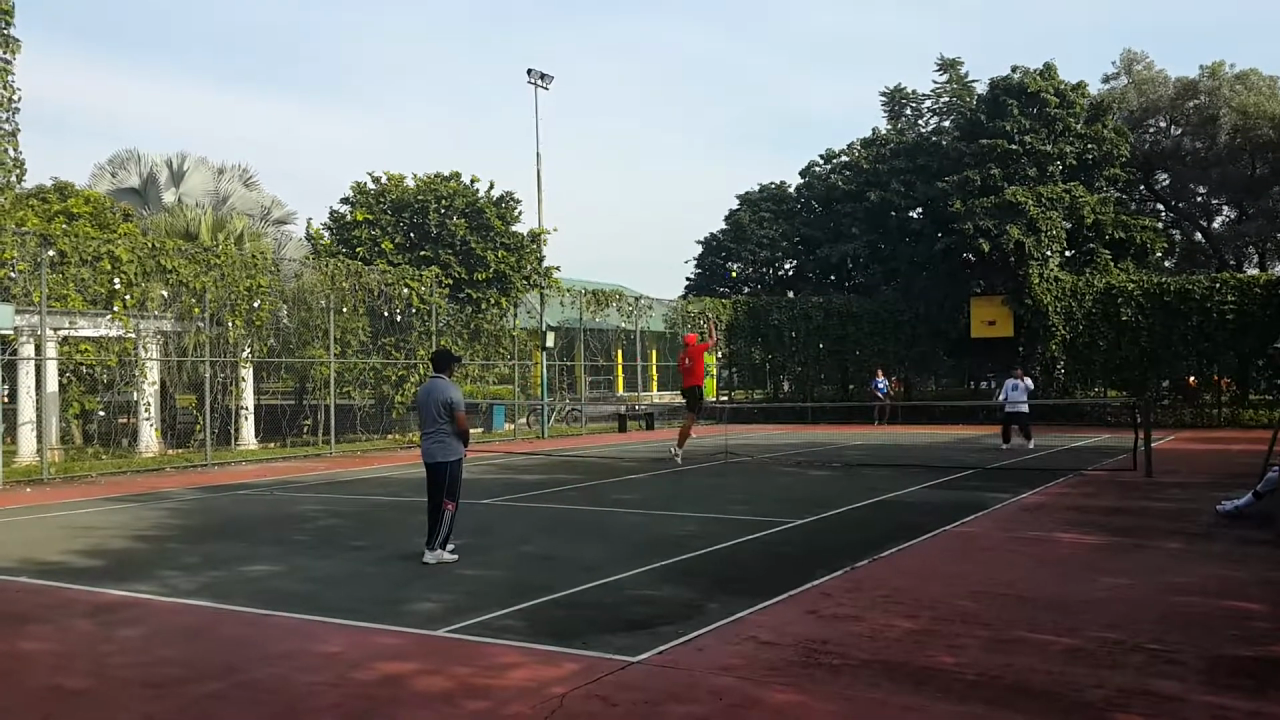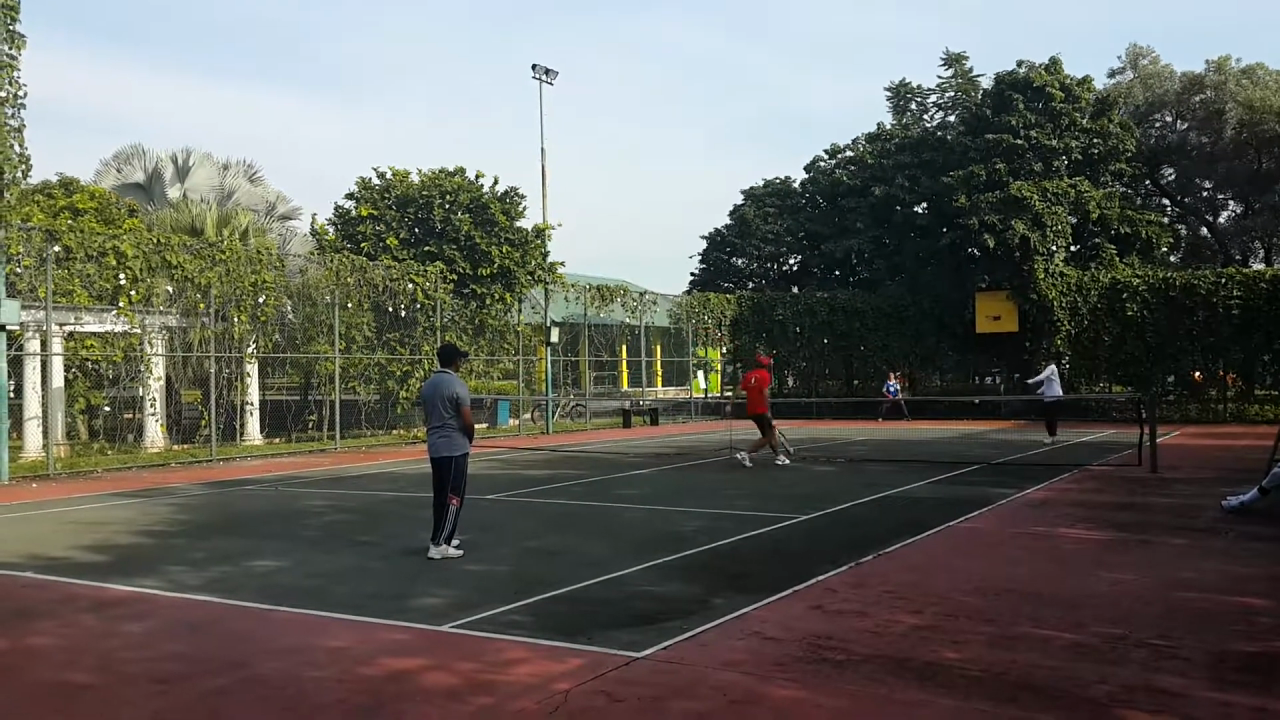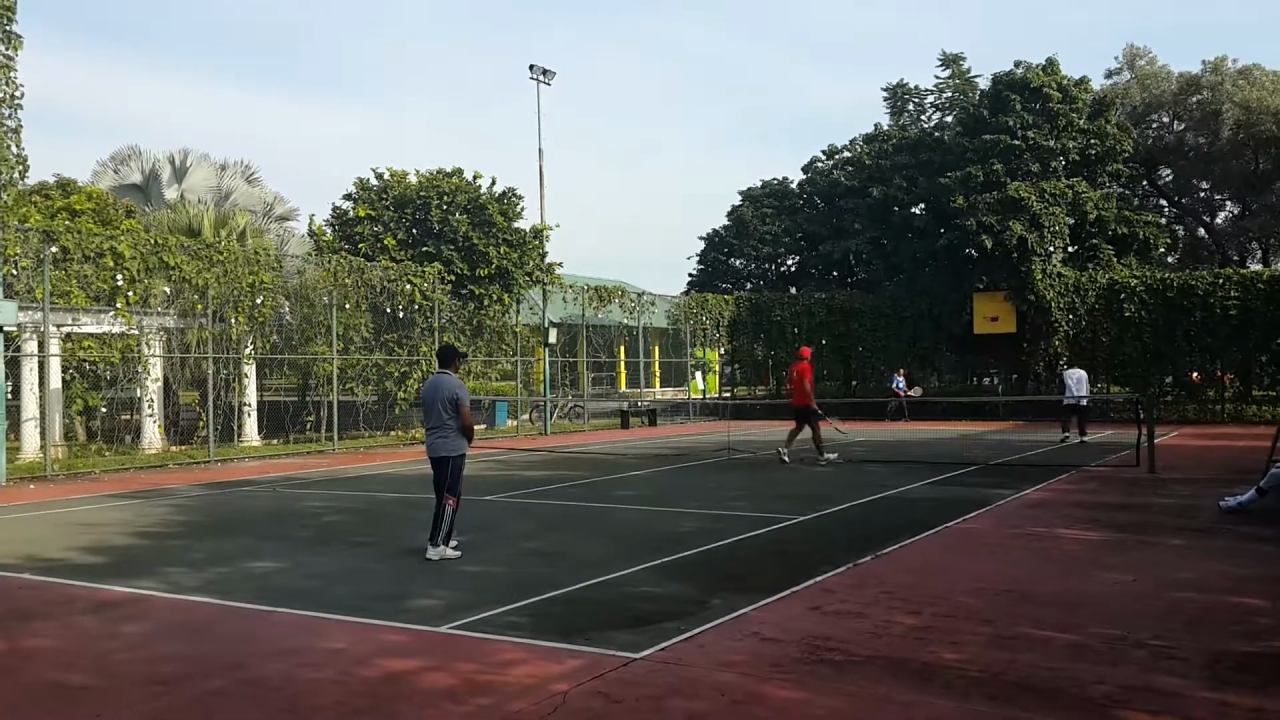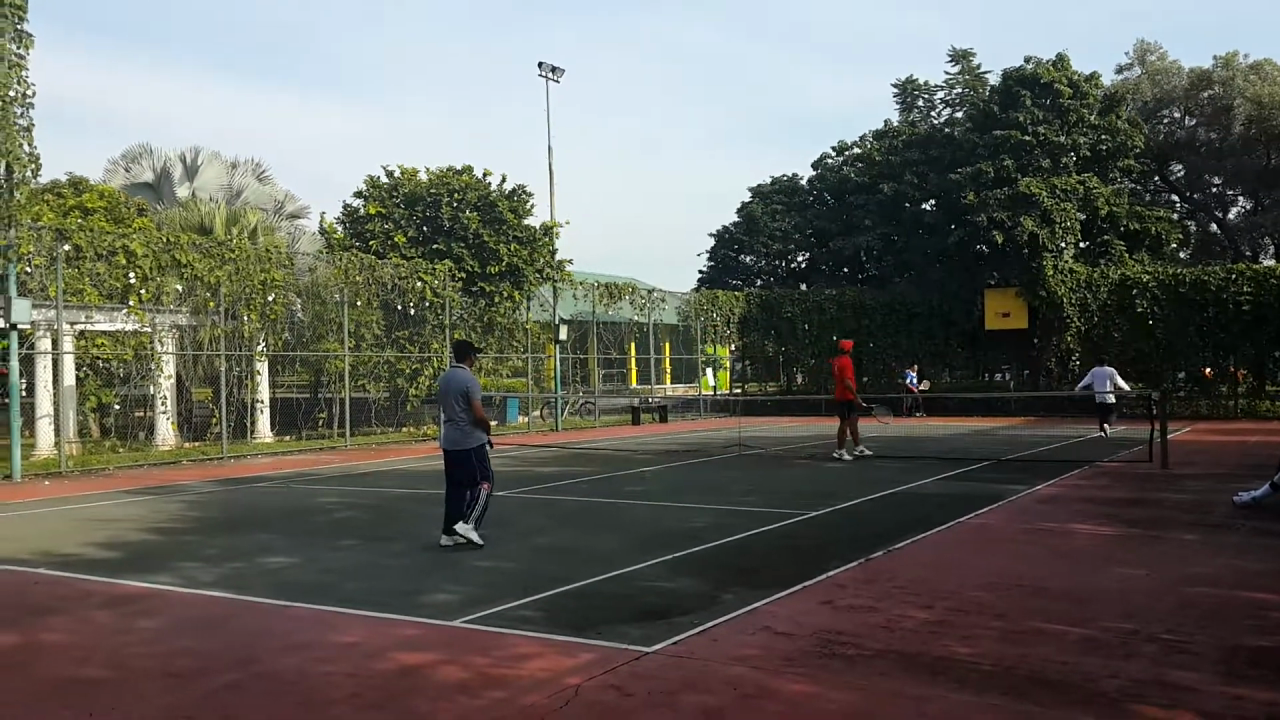
dt=0.4s
person 1, frame 1
left shoulder: (422, 390)
right shoulder: (451, 390)
right elbow: (462, 426)
right wrist: (465, 444)
left hip: (429, 451)
right hip: (449, 453)
left knee: (435, 501)
right knee: (448, 502)
left ankle: (437, 543)
right ankle: (433, 550)
person 1, frame 2
left shoulder: (427, 385)
right shoulder: (457, 385)
right elbow: (468, 421)
right wrist: (469, 440)
left hip: (435, 447)
right hip: (455, 448)
left knee: (441, 496)
right knee: (453, 497)
left ankle: (442, 538)
right ankle: (438, 545)
person 1, frame 3
left shoulder: (427, 385)
right shoulder: (457, 386)
right elbow: (467, 422)
right wrist: (469, 440)
left hip: (433, 447)
right hip: (452, 448)
left knee: (442, 496)
right knee: (449, 497)
left ankle: (441, 539)
right ankle: (436, 546)
person 1, frame 4
left shoulder: (443, 378)
right shoulder: (469, 379)
right elbow: (479, 415)
right wrist: (487, 431)
left hip: (449, 441)
right hip: (470, 440)
left knee: (455, 488)
right knee: (483, 483)
